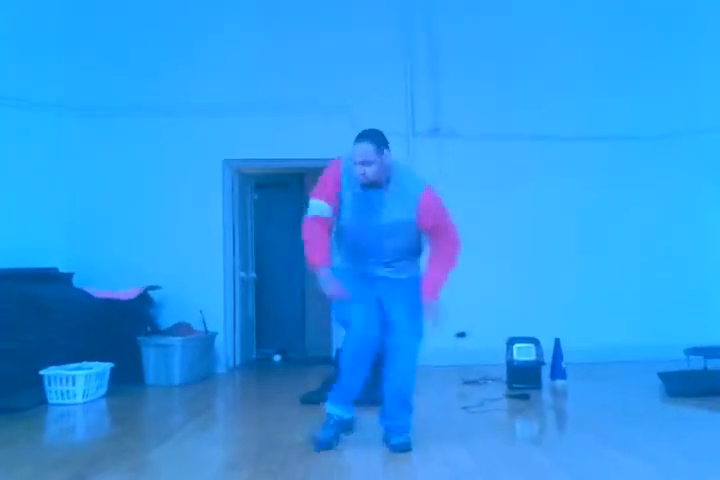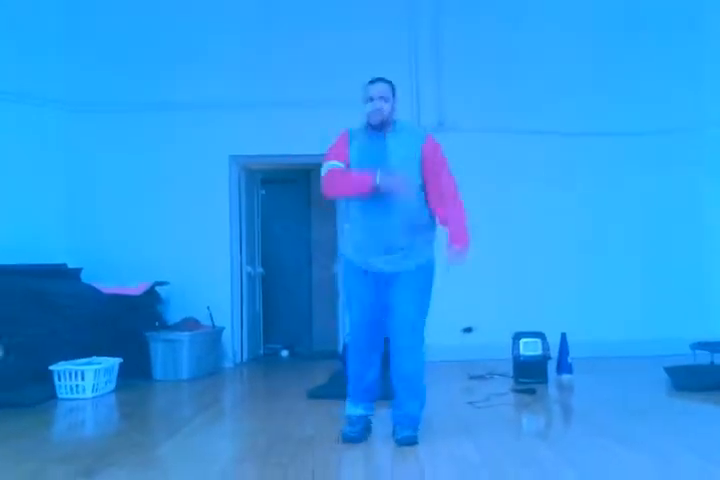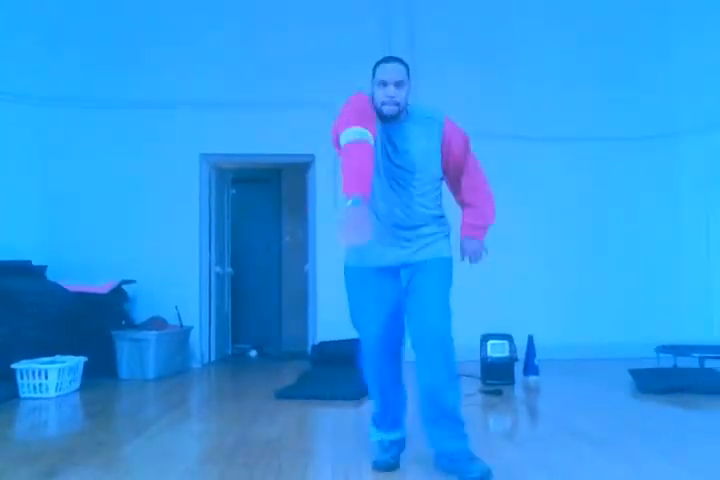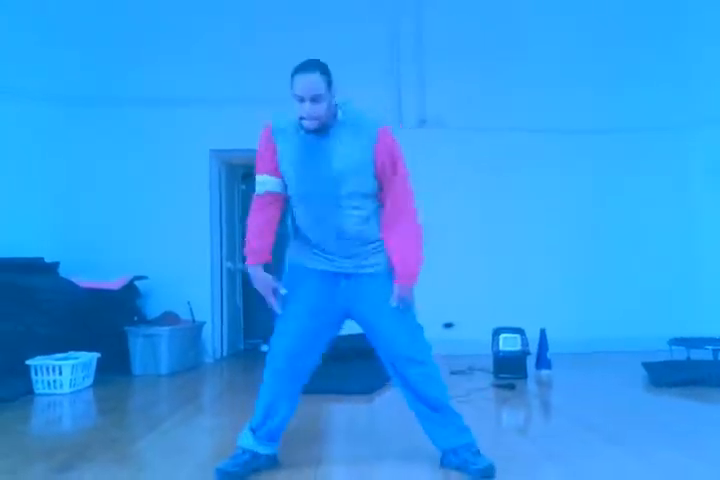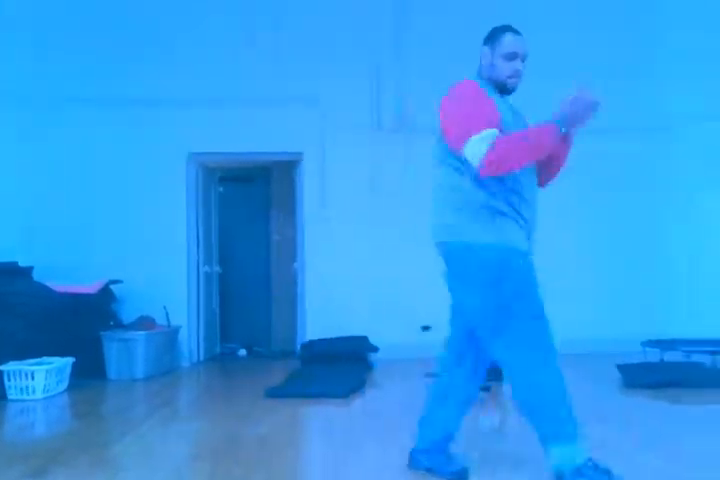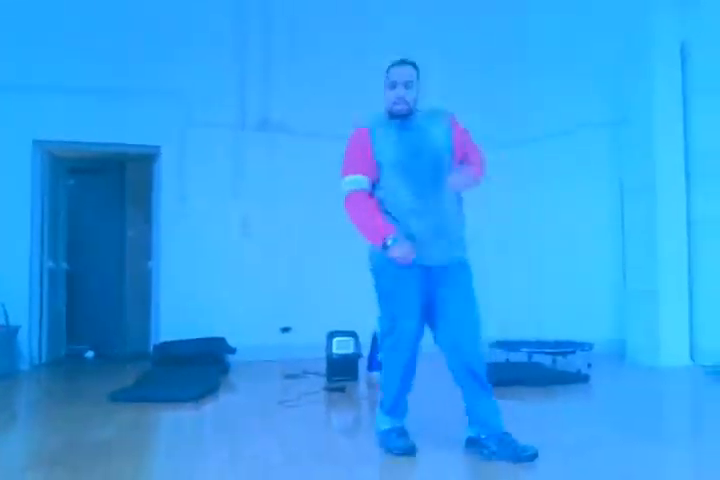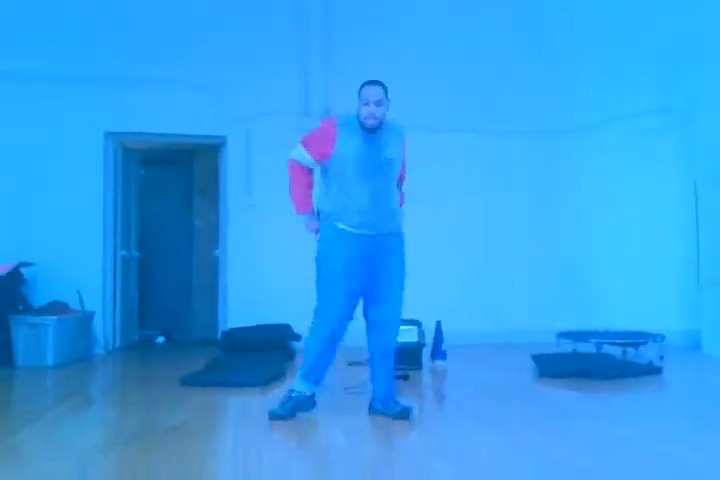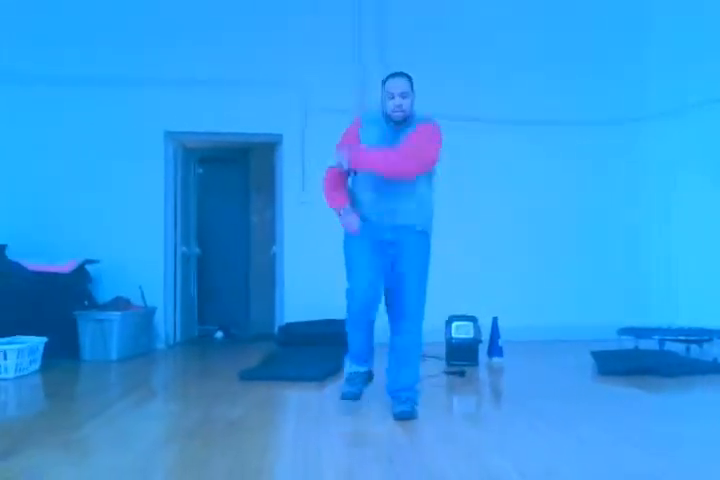
dt=0.3s
person 1, frame 1
left shoulder: (418, 194)
right shoulder: (340, 172)
left elbow: (447, 244)
right elbow: (316, 222)
left wrist: (431, 291)
right wrist: (323, 270)
left hip: (398, 276)
right hip: (349, 272)
left knee: (403, 345)
right knee: (363, 334)
left ankle: (397, 425)
right ankle: (338, 413)
person 1, frame 2
left shoulder: (421, 142)
right shoulder: (348, 140)
left elbow: (443, 193)
right elbow: (331, 184)
left wrist: (458, 236)
right wrist: (377, 181)
left hip: (412, 262)
right hip: (361, 260)
left knee: (406, 340)
right knee: (363, 337)
left ankle: (406, 418)
right ankle: (359, 412)
person 1, frame 3
left shoulder: (439, 130)
right shoulder: (359, 112)
left elbow: (467, 173)
right elbow: (354, 149)
left wrist: (475, 227)
right wrist: (357, 203)
left hip: (427, 258)
right hip: (370, 261)
left knee: (434, 347)
right knee: (377, 352)
right ankle: (388, 435)
person 1, frame 4
left shoulder: (374, 137)
right shoulder: (278, 138)
left elbow: (400, 206)
right elbow: (268, 200)
left wrist: (405, 271)
right wrist: (255, 262)
left hip: (376, 273)
right hip: (313, 272)
left knee: (409, 356)
right knee: (288, 356)
left ankle: (456, 445)
right ankle: (259, 446)
person 1, frame 5
left shoulder: (505, 110)
right shoulder: (469, 99)
left elbow: (538, 175)
right elbow: (492, 160)
left wrist: (562, 136)
right wrist: (559, 126)
left hip: (497, 245)
right hip: (482, 244)
left knee: (469, 350)
right knee: (530, 338)
person 1, frame 6
left shoulder: (445, 124)
right shoulder: (368, 136)
left elbow: (476, 164)
right elbow: (356, 195)
left wrist: (467, 175)
right wrist: (389, 240)
left hip: (448, 256)
right hip: (399, 255)
left knee: (463, 341)
right knee: (401, 341)
left ankle: (487, 429)
right ankle: (391, 424)
person 1, frame 7
left shoulder: (396, 138)
right shoulder: (334, 131)
right elbow: (299, 162)
right wrist: (305, 211)
left hip: (387, 239)
right hip: (342, 237)
left knee: (386, 319)
right knee: (331, 316)
left ankle: (384, 395)
right ankle: (304, 390)
person 1, frame 8
left shoulder: (427, 130)
right shoulder: (362, 126)
left elbow: (408, 164)
right elbow: (336, 175)
left wrist: (357, 157)
right wrist: (344, 210)
left hip: (410, 235)
right hip: (363, 232)
left knee: (407, 315)
right knee: (362, 299)
left ankle: (404, 394)
right ankle: (358, 365)
